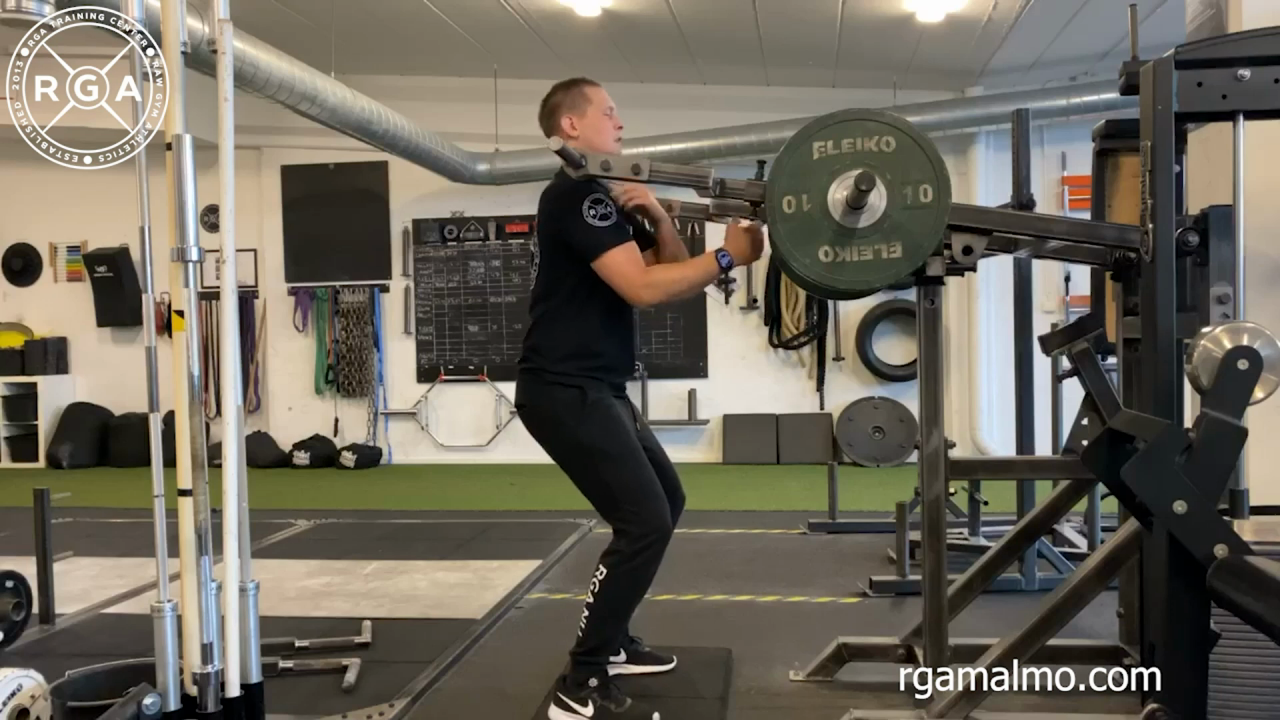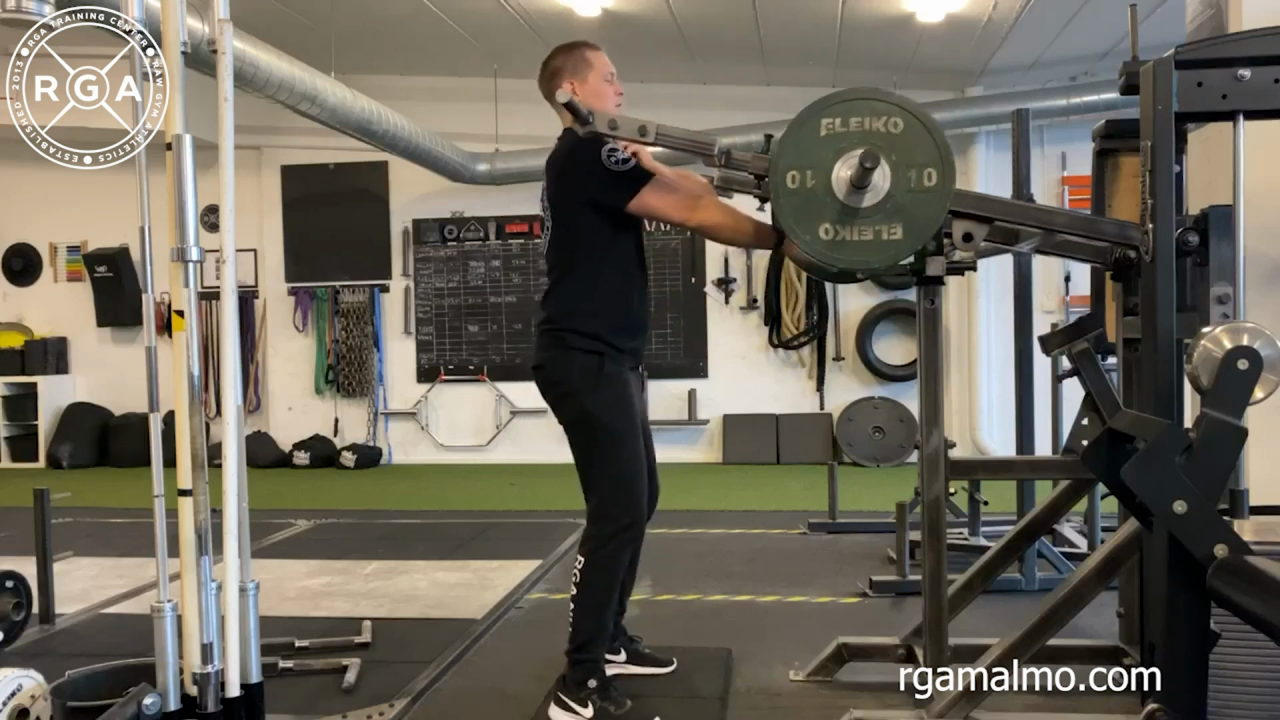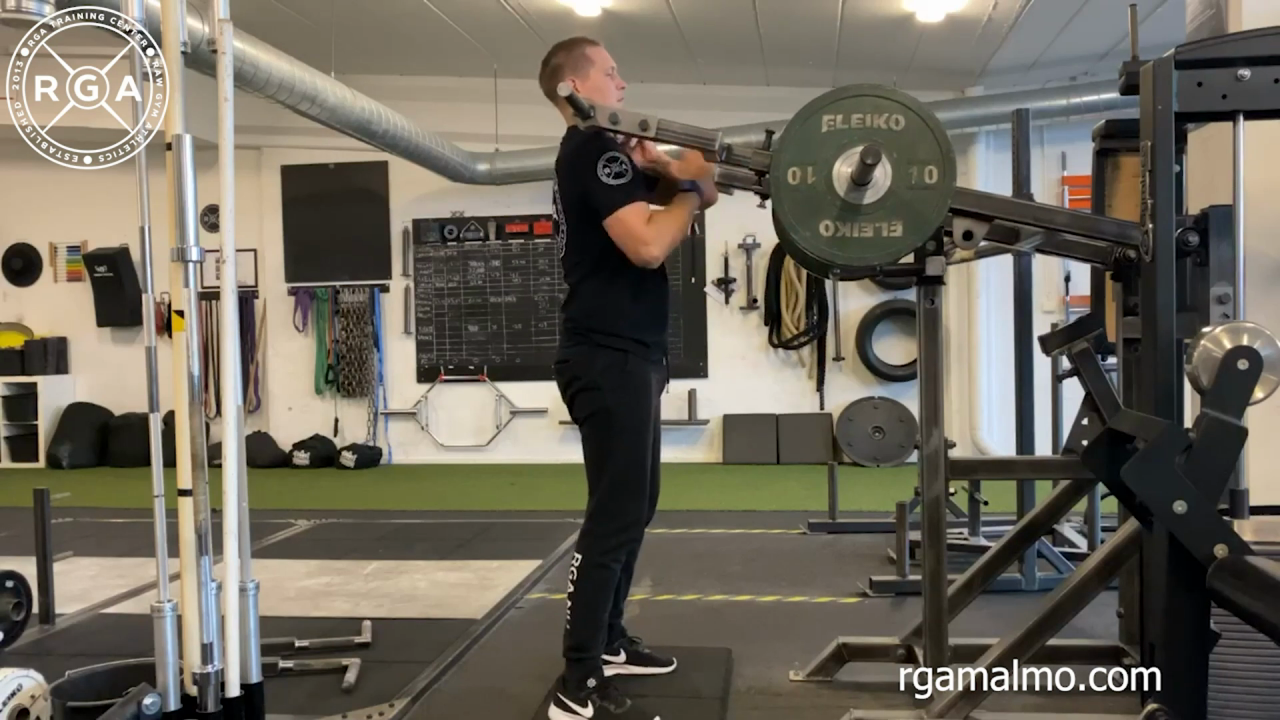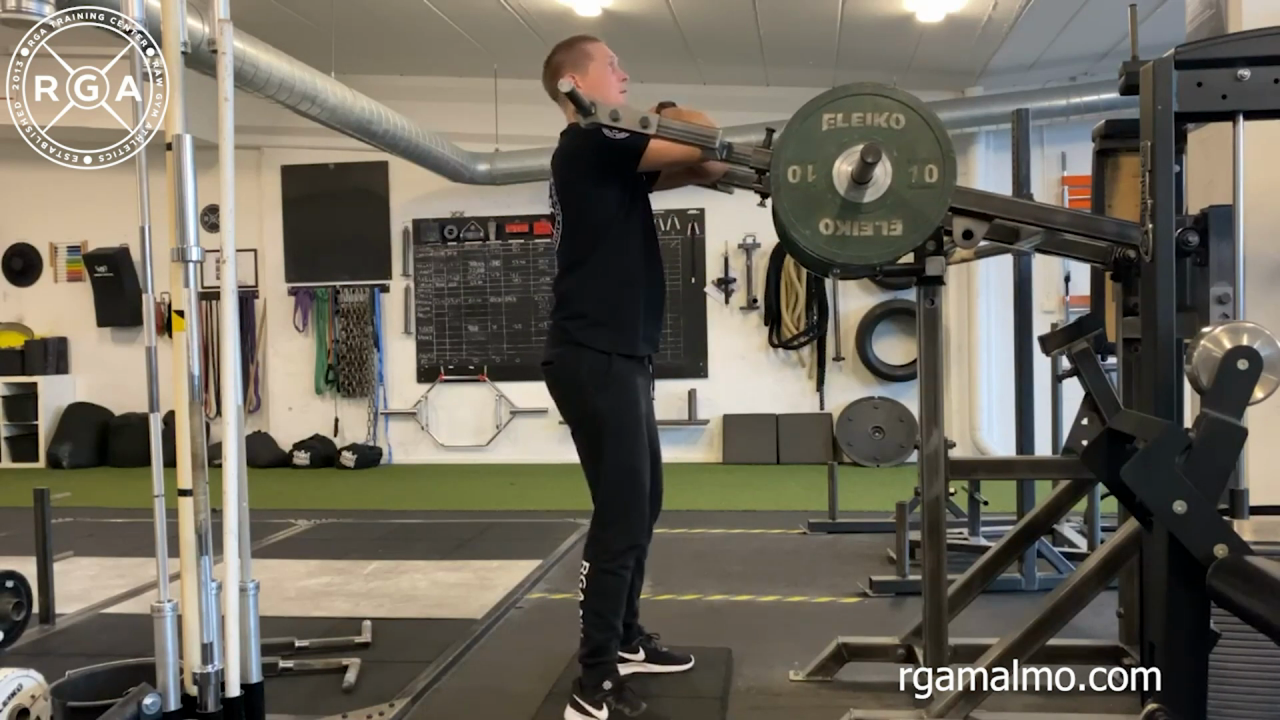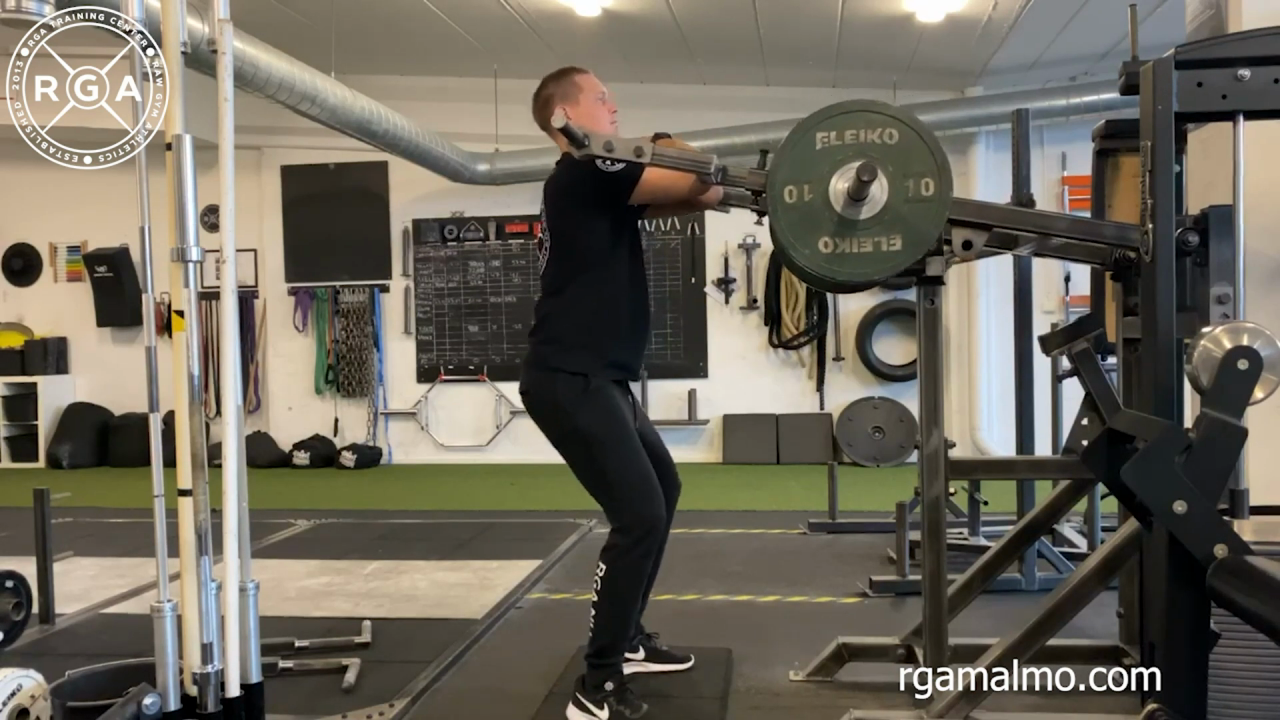
dt=1s
person 1, frame 1
left shoulder: (602, 198)
right shoulder: (577, 196)
left elbow: (668, 268)
right elbow: (644, 288)
left wrist: (655, 216)
right wrist: (729, 257)
left hip: (595, 388)
right hip: (566, 392)
left knee: (665, 504)
right knee: (645, 524)
left ankle: (611, 641)
person 1, frame 2
left shoulder: (591, 159)
right shoulder: (585, 155)
left elbow: (692, 191)
right elbow: (692, 215)
left wrist: (647, 164)
right wrist: (778, 239)
left hip: (603, 356)
right hip: (584, 359)
left knee: (635, 502)
right knee: (618, 513)
left ankle: (608, 641)
person 1, frame 3
left shoulder: (607, 152)
right shoulder: (593, 154)
left elbow: (706, 195)
right elbow: (650, 246)
left wrist: (661, 167)
right wrist: (683, 183)
left hip: (626, 357)
right hip: (608, 360)
left knee: (633, 508)
right knee: (614, 515)
left ankle: (607, 642)
person 1, frame 4
left shoulder: (608, 156)
right shoulder: (590, 143)
left elbow: (705, 165)
right elbow: (704, 146)
left wrist: (672, 130)
right wrist: (674, 118)
left hip: (618, 356)
right hip: (593, 360)
left knee: (640, 506)
right knee: (620, 516)
left ankle: (625, 641)
person 1, frame 5
left shoulder: (599, 184)
right shoulder: (583, 173)
left elbow: (693, 193)
right elbow: (694, 179)
left wrist: (698, 180)
right wrist: (667, 149)
left hip: (596, 377)
right hip: (569, 381)
left knee: (661, 493)
right knee: (641, 517)
left ankle: (626, 640)
